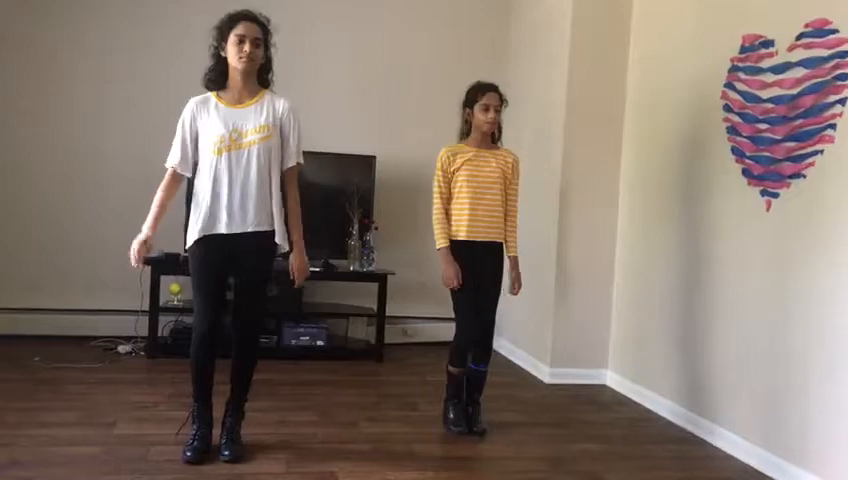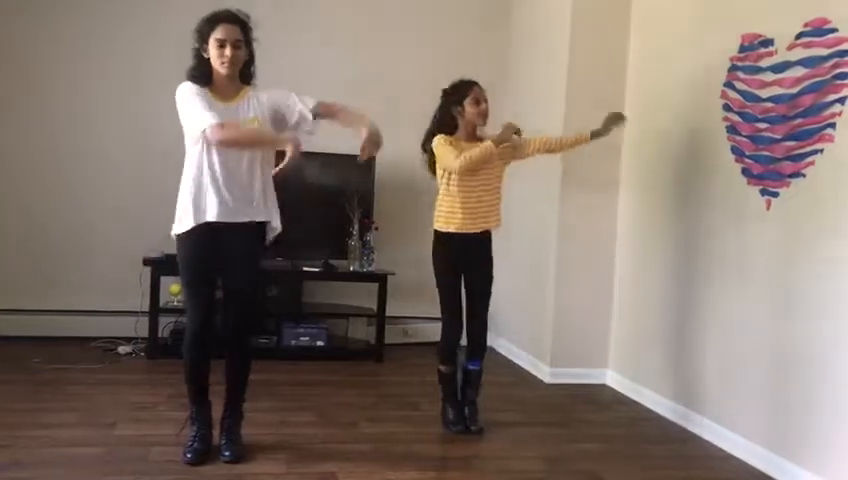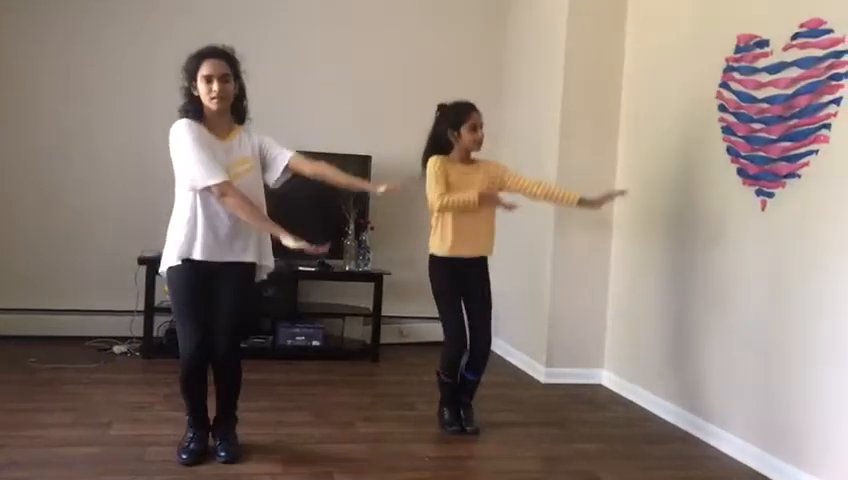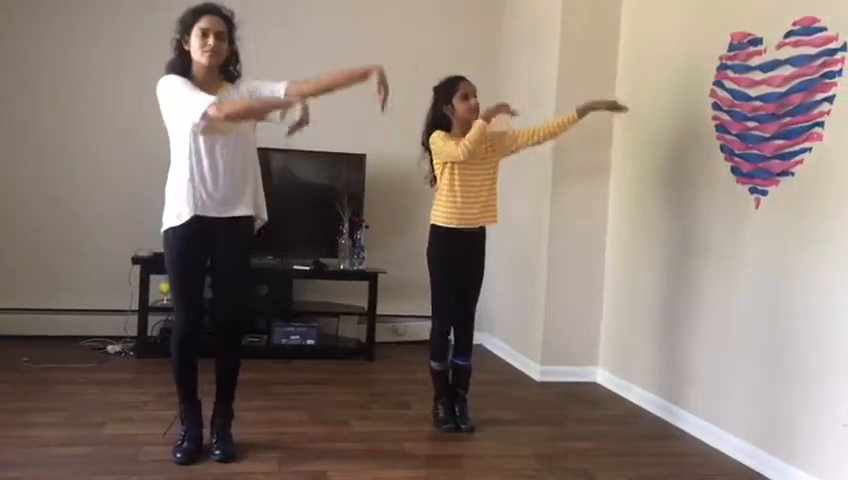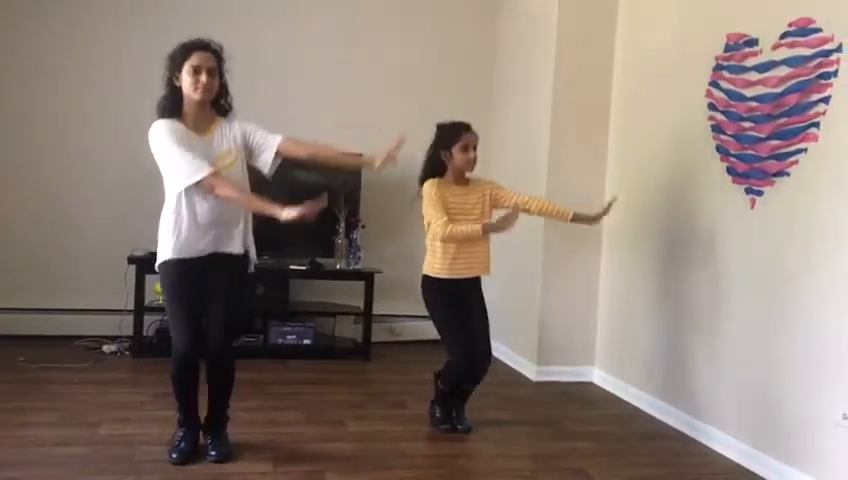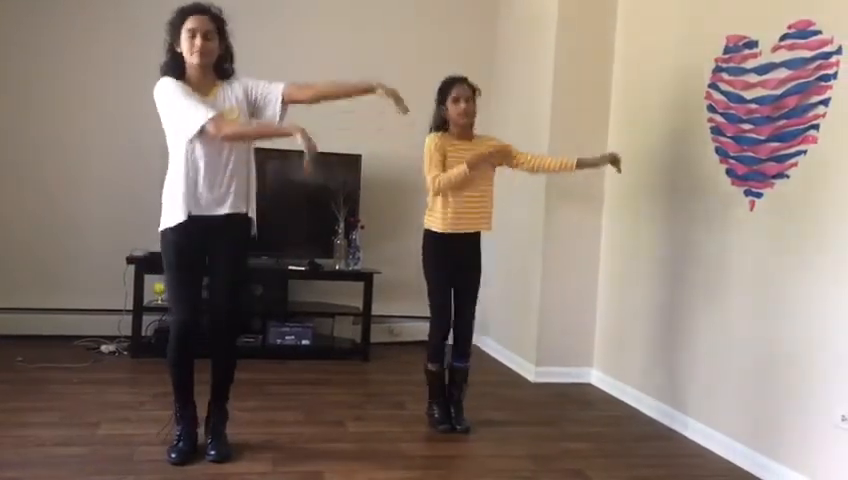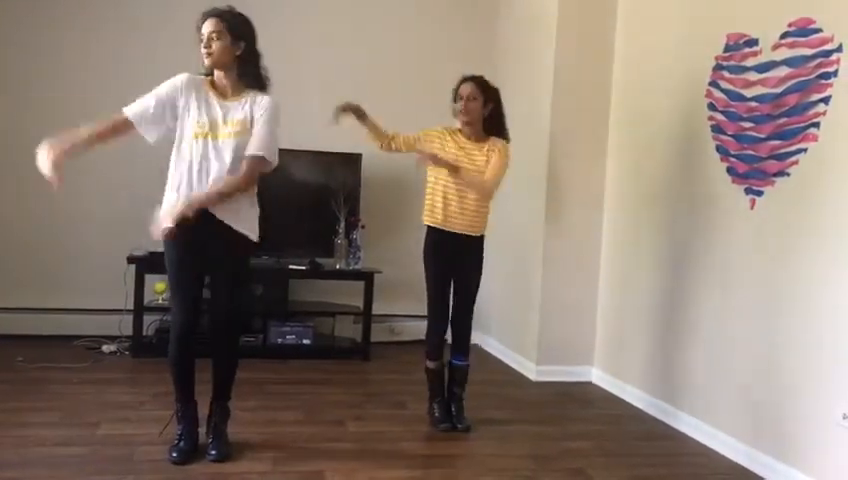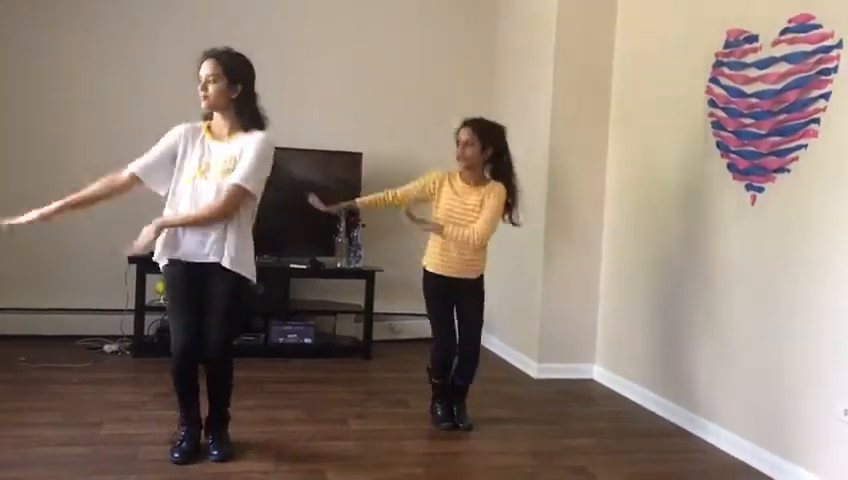
dt=0.5s
person 1, frame 1
left shoulder: (279, 109)
right shoulder: (199, 108)
left elbow: (289, 181)
right elbow: (174, 172)
left wrist: (298, 245)
right wrist: (147, 230)
left hip: (258, 235)
right hip: (209, 233)
left knee: (247, 331)
right knee: (205, 328)
left ankle: (232, 425)
right ankle: (200, 425)
person 1, frame 2
left shoulder: (266, 100)
right shoulder: (189, 94)
left elbow: (323, 107)
right elbow: (220, 134)
left wrist: (366, 125)
right wrist: (282, 137)
left hip: (246, 224)
right hip: (198, 224)
left knee: (239, 326)
right knee: (199, 325)
left ankle: (231, 425)
right ankle: (199, 425)
person 1, frame 3
left shoulder: (253, 141)
right shoulder: (184, 131)
left elbow: (308, 166)
right elbow: (224, 193)
left wrist: (371, 187)
right wrist: (283, 235)
left hip: (236, 259)
right hip: (189, 257)
left knee: (225, 347)
right knee: (194, 348)
left ankle: (225, 427)
right ankle: (196, 427)
person 1, frame 4
left shoulder: (244, 91)
right shoulder: (172, 87)
left elbow: (308, 87)
right elbow: (219, 111)
left wrist: (368, 72)
right wrist: (287, 101)
left hip: (235, 218)
right hip: (187, 217)
left knee: (228, 321)
right knee: (187, 321)
left ankle: (222, 424)
right ankle: (190, 424)
person 1, frame 5
left shoulder: (238, 129)
right shoulder: (164, 131)
left elbow: (299, 149)
right elbow: (215, 187)
left wrist: (367, 161)
right wrist: (280, 211)
left hip: (229, 252)
right hip: (181, 253)
left knee: (219, 345)
right knee: (187, 345)
left ankle: (216, 427)
right ankle: (187, 427)
person 1, frame 6
left shoulder: (241, 89)
right shoulder: (168, 89)
left elbow: (302, 93)
right elbow: (220, 131)
left wrist: (372, 87)
right wrist: (291, 131)
left hip: (230, 219)
right hip: (183, 220)
left knee: (224, 322)
right knee: (184, 323)
left ankle: (216, 423)
right ankle: (185, 424)
person 1, frame 7
left shoulder: (263, 104)
right shoulder: (183, 90)
left elbow: (248, 174)
right elbow: (122, 121)
left wrist: (192, 204)
right wrist: (61, 144)
left hip: (232, 228)
right hip: (182, 225)
left knee: (226, 328)
right knee: (184, 325)
left ankle: (218, 424)
right ankle: (187, 424)
person 1, frame 8
left shoulder: (257, 142)
right shoulder: (184, 136)
left elbow: (223, 209)
right elbow: (122, 180)
left wrist: (160, 226)
right wrist: (51, 208)
left hip: (228, 262)
right hip: (181, 258)
left knee: (215, 347)
right knee: (184, 344)
left ankle: (217, 427)
right ankle: (188, 426)
person 2, frame 1
left shoulder: (508, 160)
right shoulder: (450, 155)
left elbow: (510, 214)
right elbow: (439, 210)
left wrist: (514, 260)
right wrist: (445, 256)
left hip: (492, 252)
right hip: (460, 249)
left knee: (485, 331)
right knee: (467, 328)
left ankle: (473, 404)
right ankle: (452, 402)
person 2, frame 2
left shoulder: (503, 145)
right shoulder: (442, 142)
left elbow: (547, 145)
right elbow: (461, 164)
left wrist: (596, 133)
right wrist: (495, 142)
left hip: (480, 242)
right hip: (449, 241)
left knee: (478, 326)
right knee: (452, 324)
left ankle: (469, 403)
right ankle: (450, 404)
person 2, frame 3
left shoulder: (491, 169)
right shoulder: (437, 164)
left elbow: (535, 188)
right elbow: (438, 202)
left wrist: (586, 201)
right wrist: (482, 197)
left hip: (477, 264)
right hip: (445, 264)
left knee: (482, 343)
right knee: (457, 341)
left ankle: (464, 404)
right ankle: (447, 405)
person 2, frame 4
left shoulder: (493, 138)
right shoulder: (439, 139)
left elbow: (540, 133)
right elbow: (462, 152)
left wrist: (585, 109)
right wrist: (487, 117)
left hip: (474, 237)
right hip: (445, 235)
left knee: (465, 320)
right knee: (443, 319)
left ankle: (460, 399)
right ankle: (441, 402)
person 2, frame 5
left shoulder: (485, 189)
right shoulder: (432, 188)
left elbow: (530, 204)
right elbow: (444, 231)
left wrist: (584, 218)
right wrist: (492, 227)
left hip: (470, 284)
right hip: (439, 283)
left knee: (481, 356)
right knee: (461, 354)
left ankle: (457, 404)
right ankle: (439, 403)
person 2, frame 6
left shoulder: (489, 144)
right shoulder: (436, 141)
left elbow: (536, 162)
right elbow: (435, 183)
left wrist: (590, 161)
right wrist: (474, 162)
left hip: (470, 243)
right hip: (438, 240)
left knee: (465, 324)
right knee: (441, 322)
left ankle: (455, 401)
right ankle: (436, 402)
person 2, frame 7
left shoulder: (498, 147)
right shoulder: (439, 136)
left elbow: (487, 186)
right elbow: (390, 141)
left wrist: (447, 164)
right wrist: (361, 116)
left hip: (472, 243)
right hip: (439, 238)
left knee: (463, 321)
right knee: (438, 319)
left ankle: (456, 401)
right ankle: (436, 400)
person 2, frame 8
left shoulder: (496, 191)
right shoulder: (440, 180)
left elbow: (479, 237)
right elbow: (394, 197)
left wrist: (436, 227)
right wrist: (343, 205)
left hip: (471, 281)
right hip: (437, 276)
left knee: (470, 349)
right knee: (446, 346)
left ankle: (457, 402)
right ankle: (439, 401)
